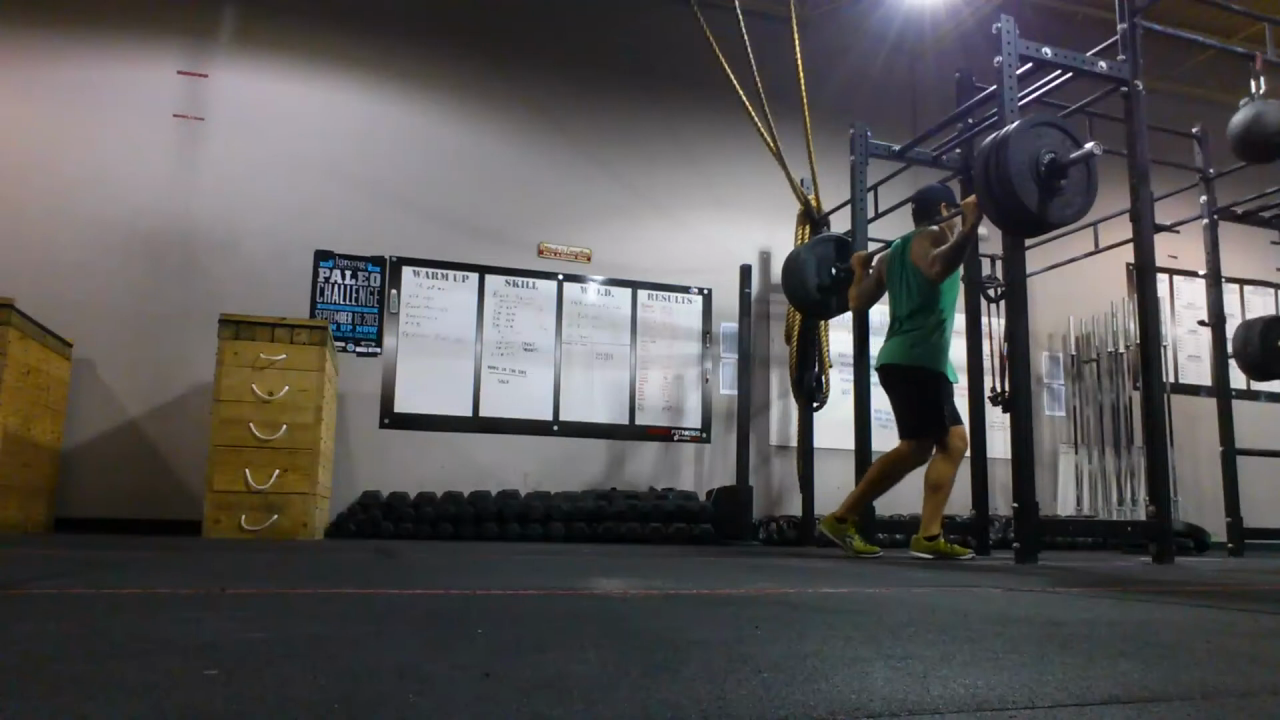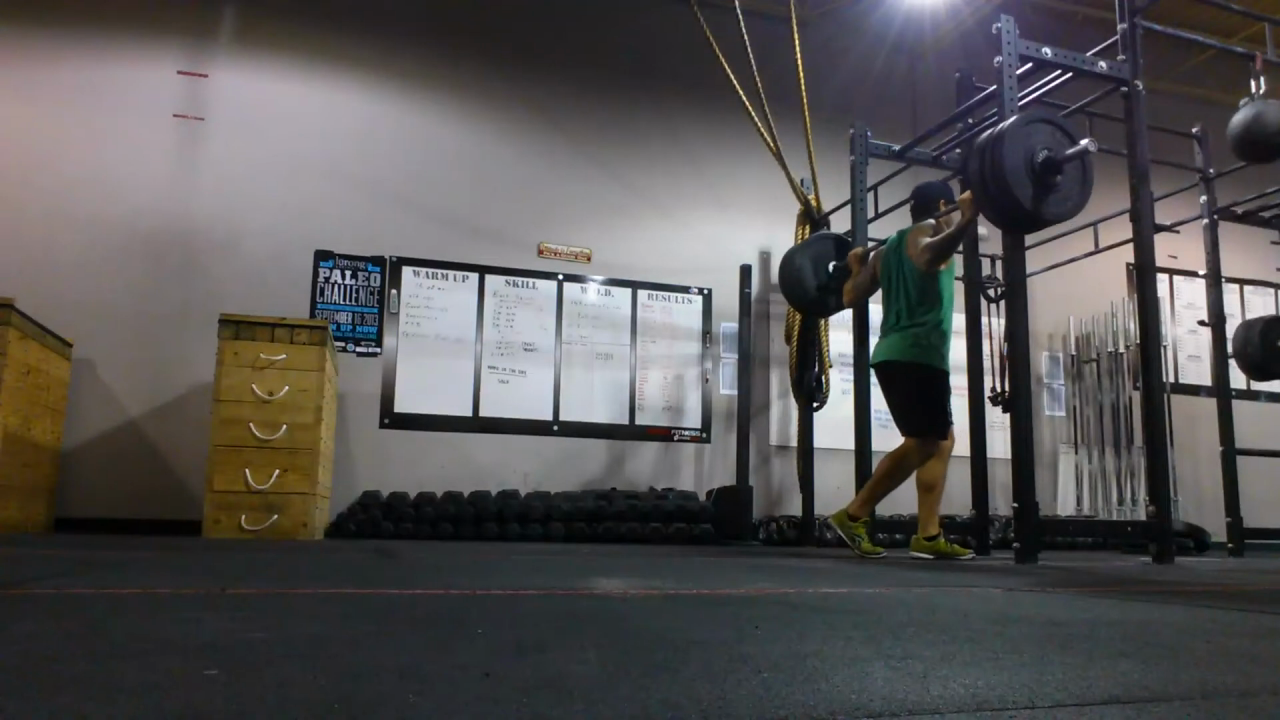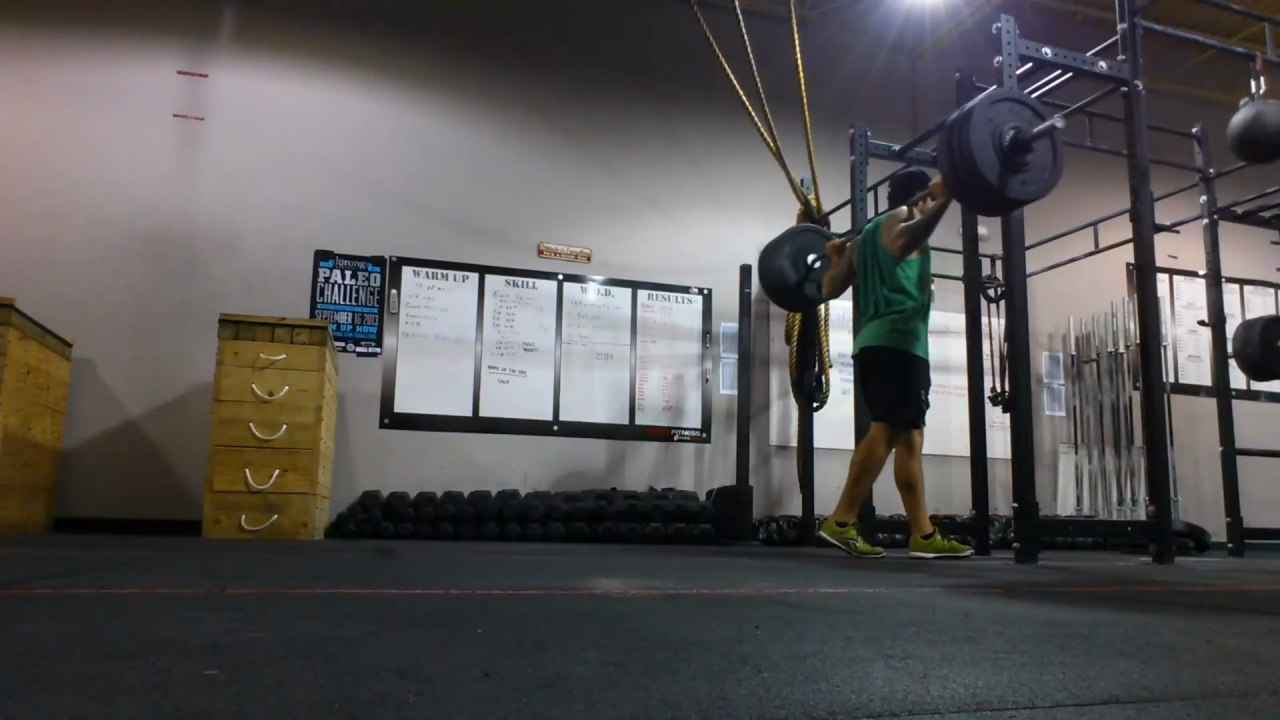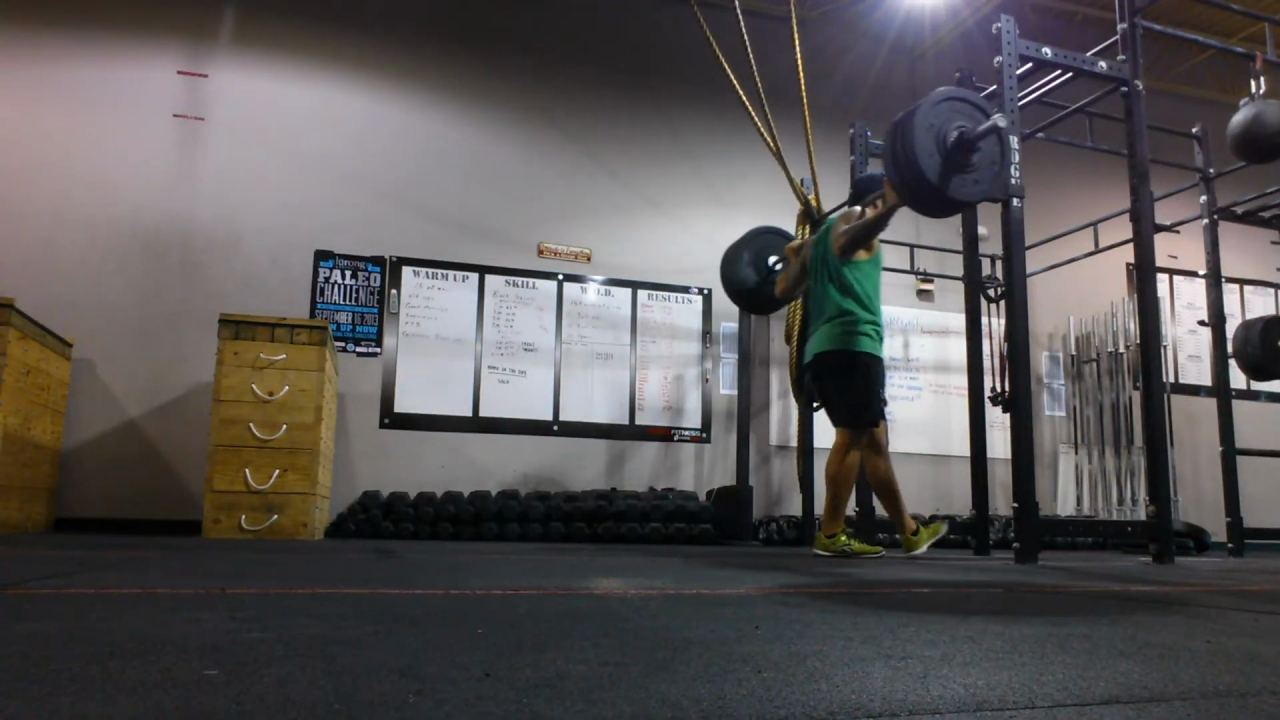
dt=0.4s
person 1, frame 1
left shoulder: (892, 253)
right shoulder: (934, 235)
left elbow: (858, 302)
right elbow: (938, 268)
left wrist: (860, 270)
right wrist: (972, 223)
left hip: (904, 359)
right hip: (919, 360)
left knee: (954, 442)
right knee: (915, 448)
left ankle: (929, 535)
right ankle: (842, 519)
person 1, frame 2
left shoulder: (887, 250)
right shoulder: (931, 229)
left elbow: (851, 296)
right elbow: (928, 257)
left wrist: (857, 266)
right wrist: (967, 218)
left hip: (894, 354)
right hip: (917, 354)
left knee: (941, 443)
right knee: (922, 444)
left ankle: (928, 535)
right ankle: (853, 514)
person 1, frame 3
left shoulder: (863, 239)
right shoulder: (902, 218)
left elbow: (831, 288)
right elbow: (902, 243)
left wrist: (837, 257)
right wrist: (943, 202)
left hip: (873, 344)
right hip: (898, 342)
left knee: (909, 438)
right knee: (886, 432)
left ankle: (924, 534)
right ankle: (841, 523)
person 1, frame 4
left shoulder: (816, 240)
right shoulder: (853, 218)
left elbow: (783, 289)
right elbow: (845, 242)
left wrist: (794, 258)
right wrist: (892, 205)
left hip: (823, 349)
right hip: (851, 344)
left knee: (873, 439)
right knee: (854, 437)
left ankle: (909, 530)
right ankle: (830, 533)
